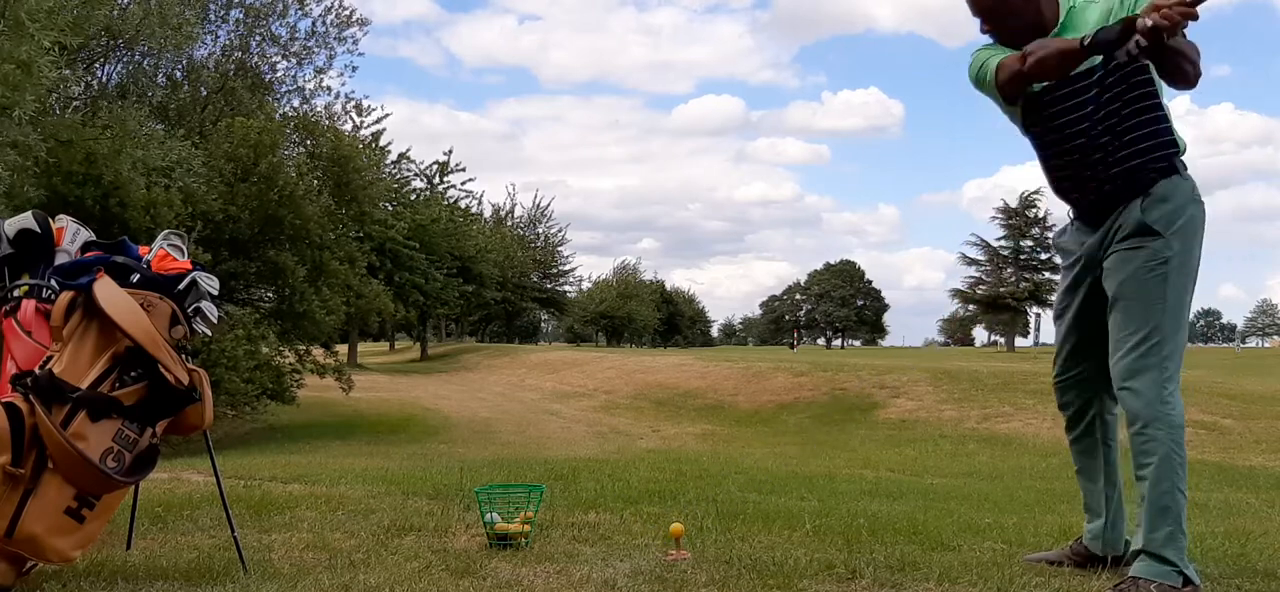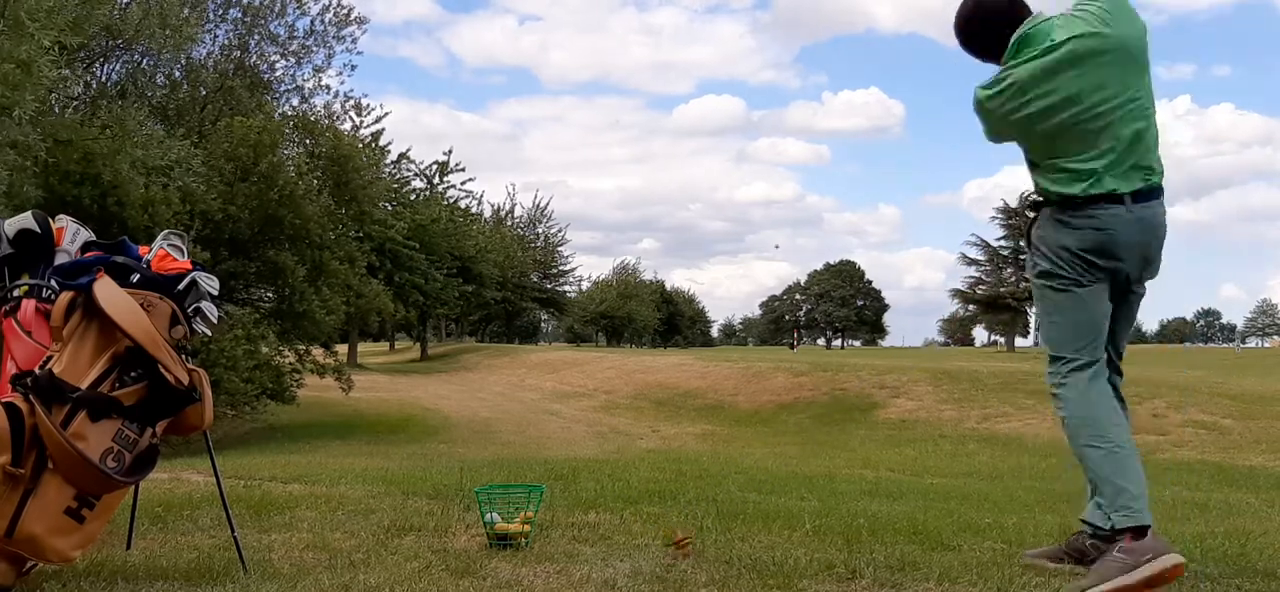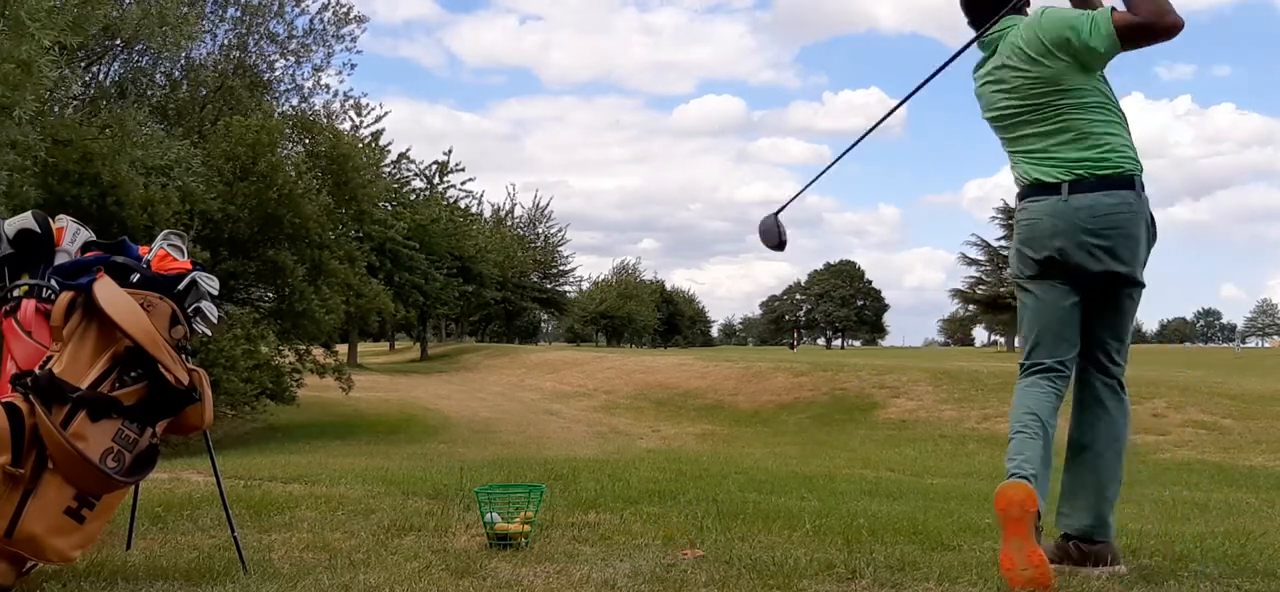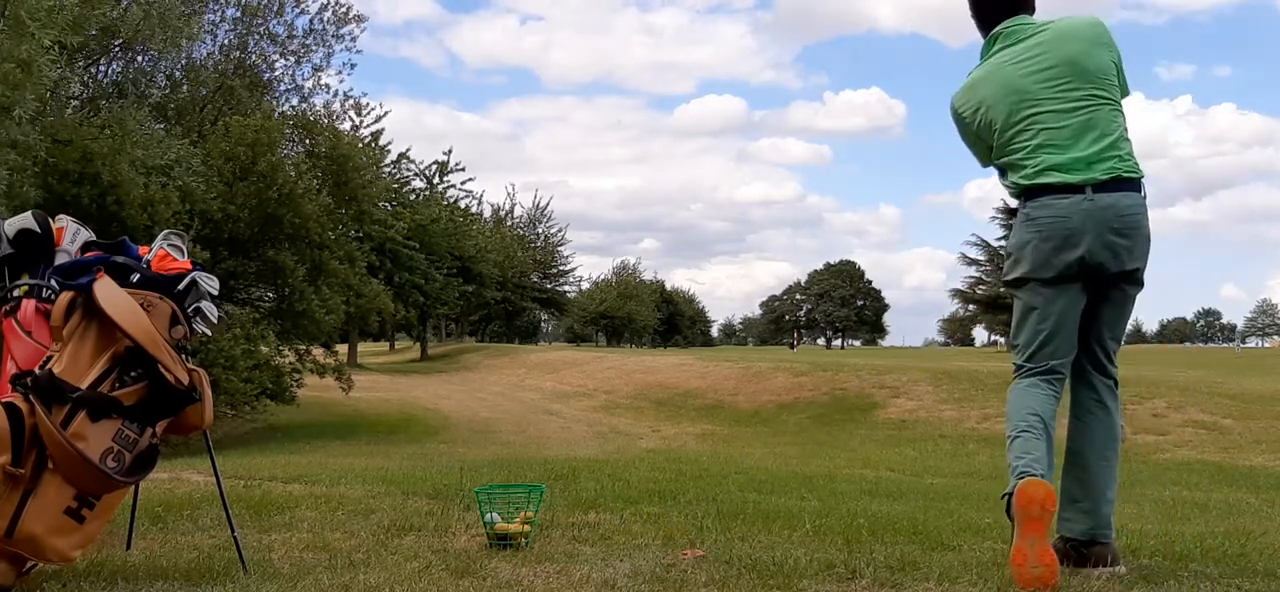
dt=0.7s
person 1, frame 1
right shoulder: (987, 65)
left elbow: (1185, 72)
right elbow: (1035, 66)
left hip: (1155, 211)
right hip: (1087, 226)
left knee: (1141, 380)
right knee: (1077, 384)
right ankle: (1103, 537)
person 1, frame 2
left shoulder: (995, 99)
left hip: (1074, 231)
right hip: (1141, 220)
left knee: (1076, 376)
right knee: (1099, 372)
left ankle: (1134, 535)
right ankle: (1106, 531)
person 1, frame 3
left shoulder: (985, 81)
left hip: (1042, 218)
right hip: (1117, 210)
left knee: (1043, 370)
right knee: (1104, 374)
left ankle: (1022, 485)
right ankle: (1090, 535)
person 1, frame 4
left shoulder: (969, 97)
left hip: (1050, 219)
right hip: (1123, 211)
left knee: (1037, 371)
right knee: (1097, 375)
left ankle: (1029, 485)
right ankle: (1090, 536)
